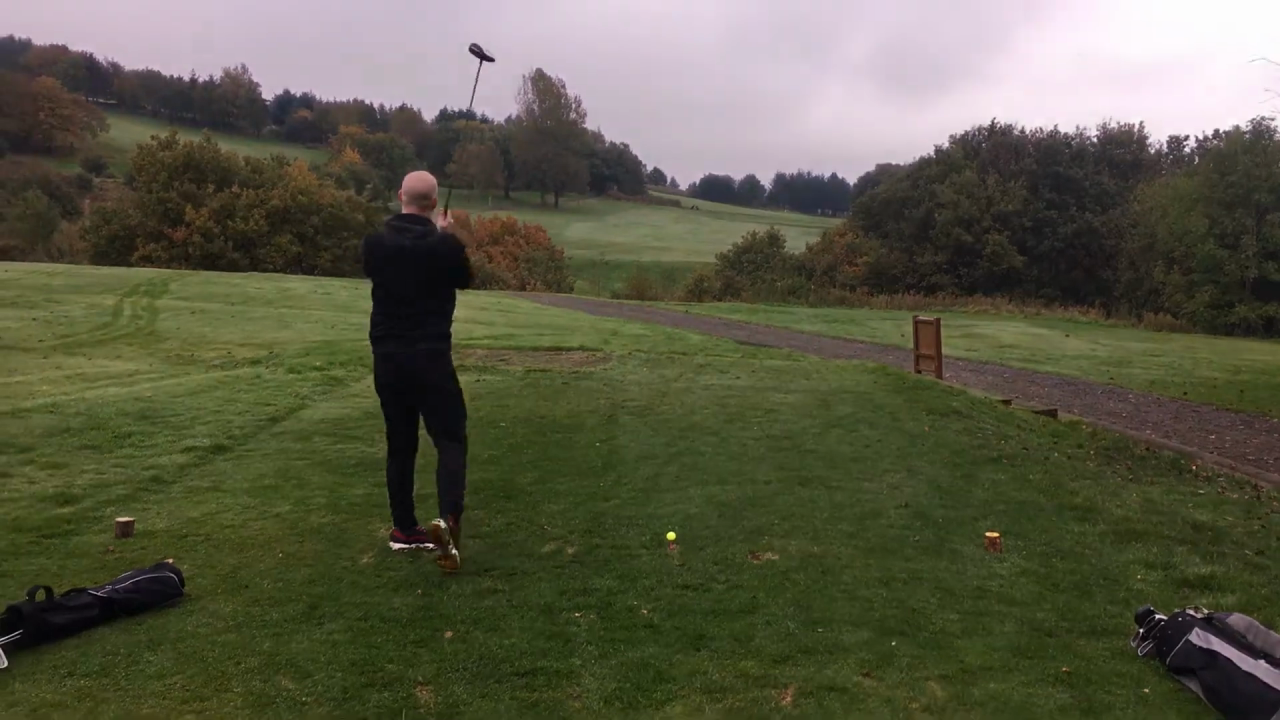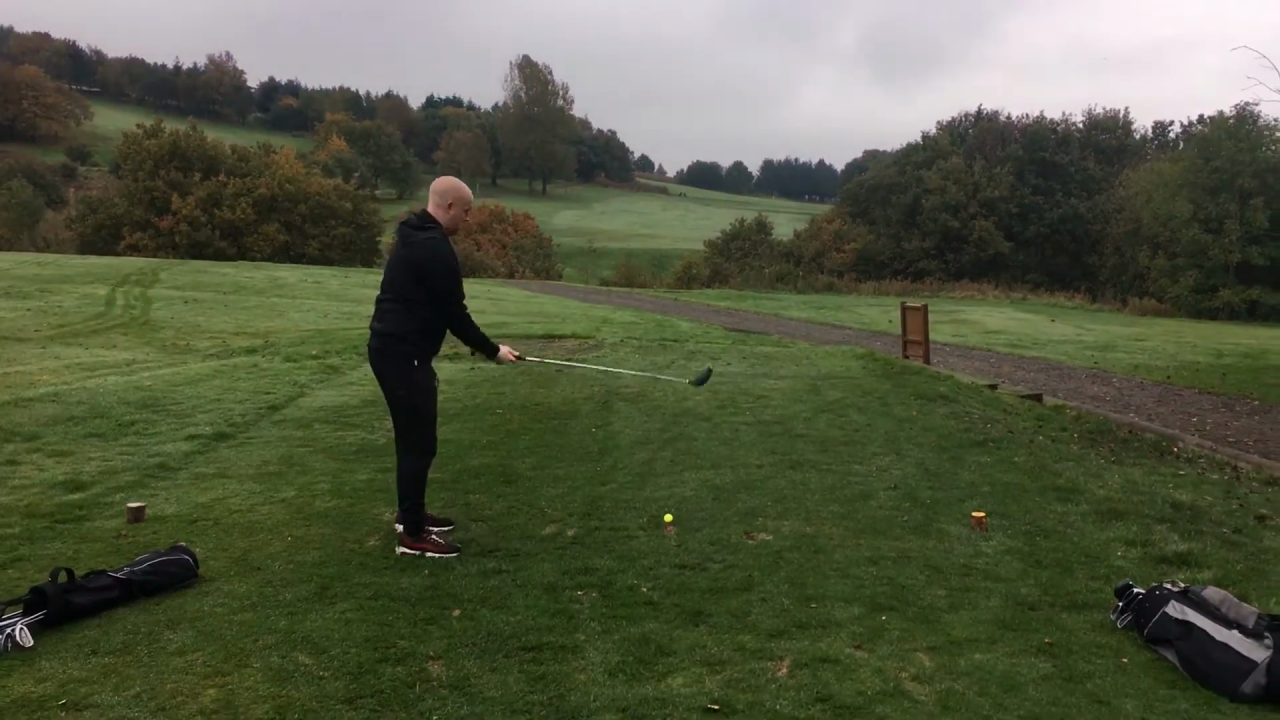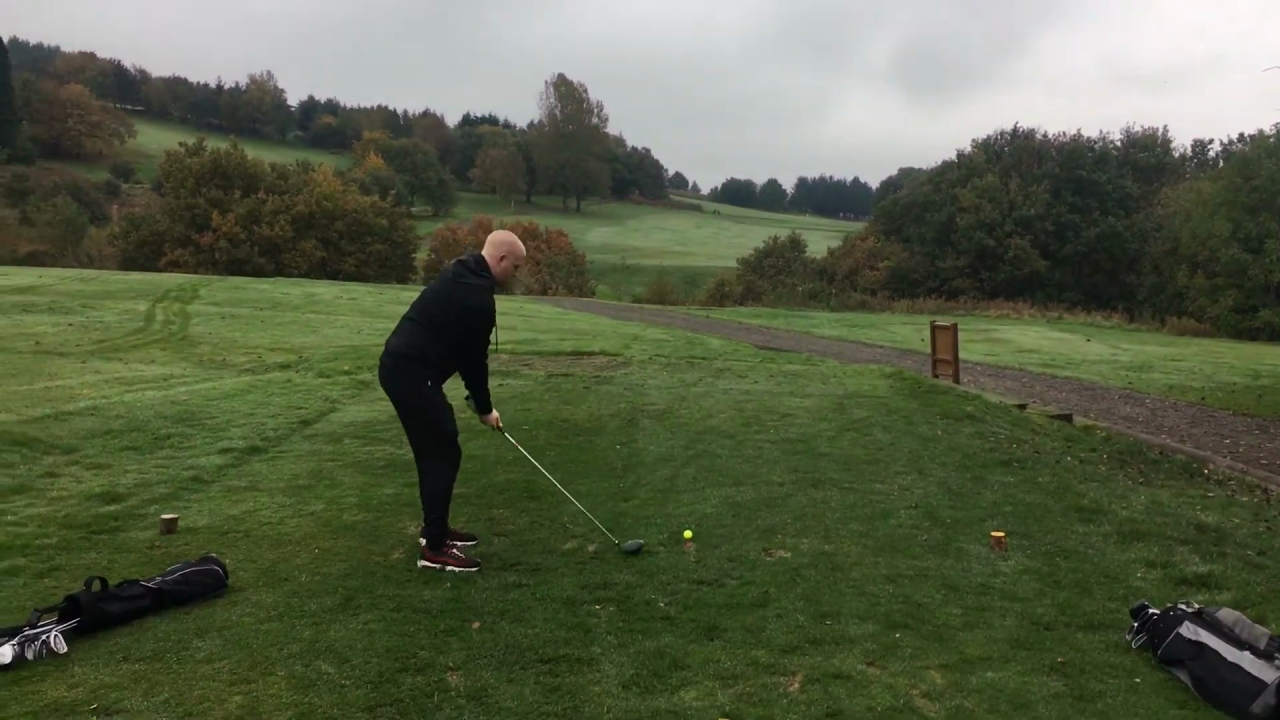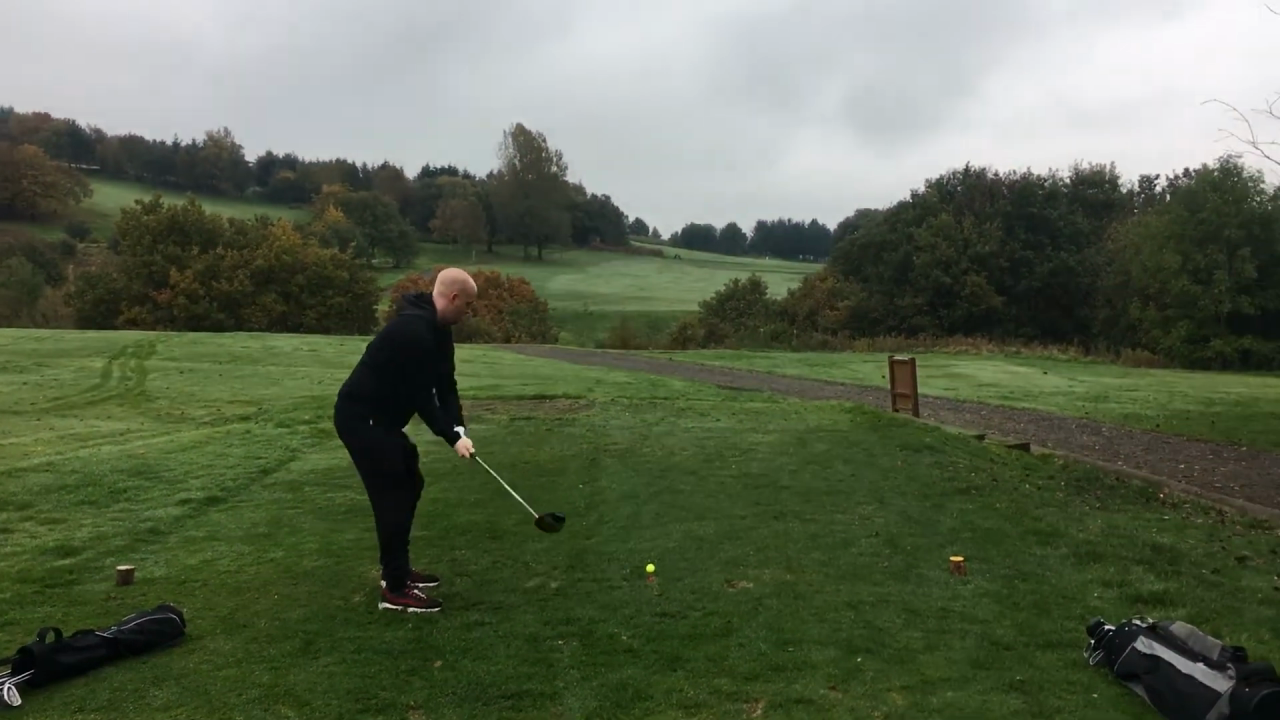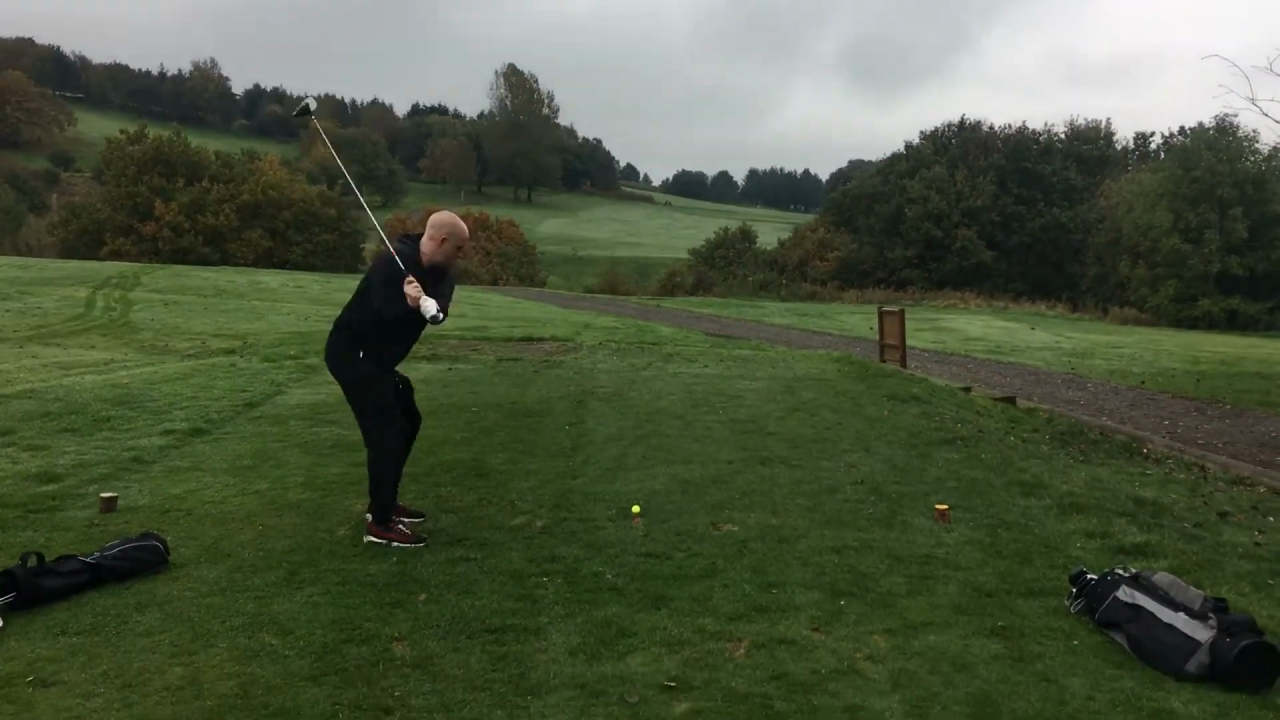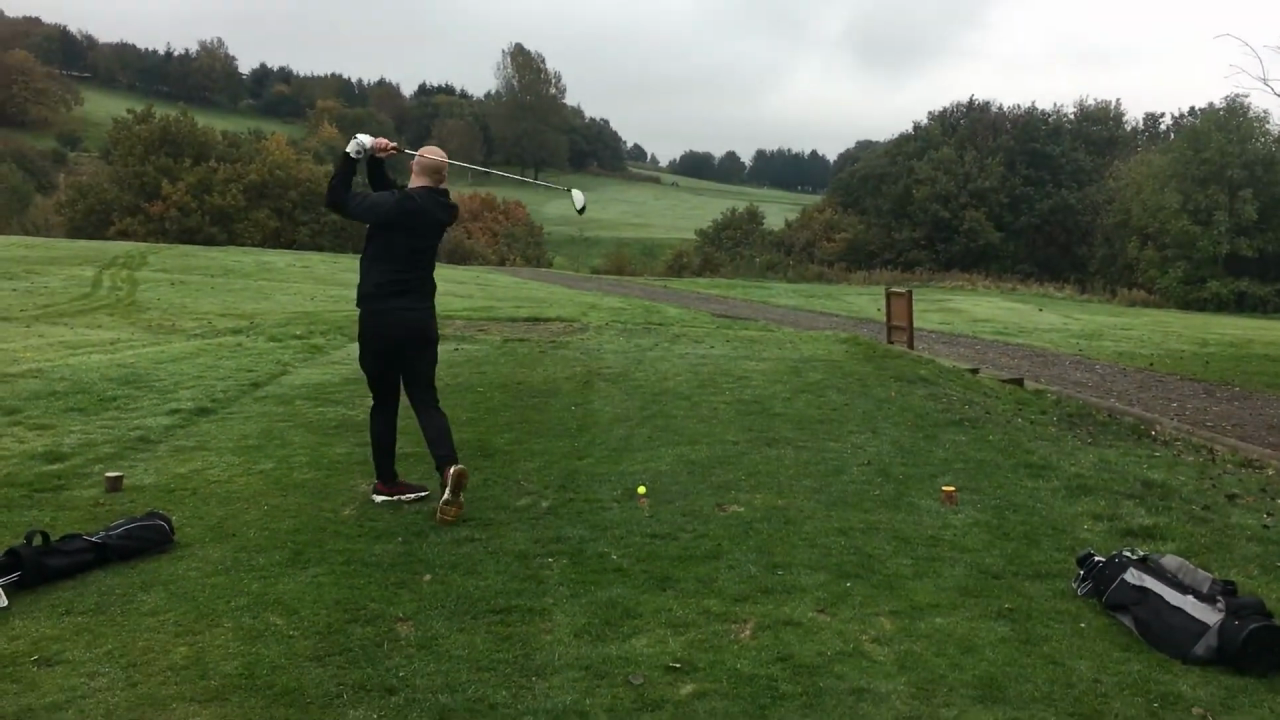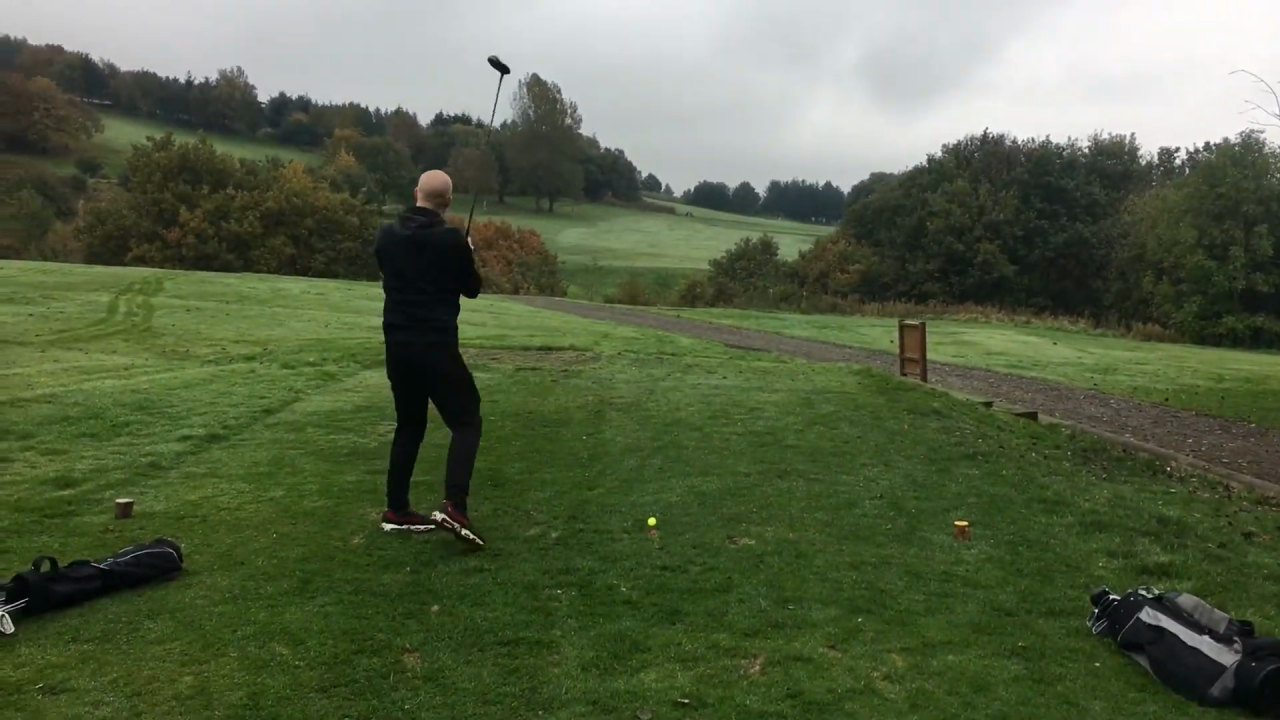
dt=0.7s
person 1, frame 1
left shoulder: (375, 244)
right shoulder: (443, 245)
right elbow: (463, 279)
left hip: (387, 357)
right hip: (428, 357)
left knee: (400, 444)
right knee: (451, 437)
left ankle: (404, 527)
right ankle: (447, 517)
person 1, frame 2
left shoulder: (414, 238)
right shoulder: (435, 249)
right elbow: (454, 315)
left wrist: (484, 345)
right wrist: (492, 350)
left hip: (391, 346)
right hip: (403, 353)
left knee: (413, 435)
right knee: (419, 440)
left ankle: (410, 513)
right ankle: (413, 534)
person 1, frame 3
left shoulder: (461, 276)
right shoulder: (477, 297)
right elbow: (474, 358)
left wrist: (478, 400)
right wrist: (485, 408)
left hip: (402, 364)
right hip: (412, 373)
left knee: (434, 451)
right knee: (443, 454)
left ankle: (435, 527)
right ankle: (435, 547)
person 1, frame 4
left shoulder: (435, 328)
right shoulder: (415, 329)
left elbow: (445, 384)
right elbow: (420, 394)
left wrist: (458, 429)
right wrist: (452, 438)
left hip: (377, 415)
right hip: (362, 416)
left knee: (408, 486)
right knee: (393, 495)
left ankle: (397, 569)
right ankle: (395, 589)
person 1, frame 5
left shoulder: (440, 274)
right shoulder: (395, 264)
left elbow: (439, 311)
right elbow: (383, 316)
left wrist: (425, 305)
right wrist: (412, 305)
left hip: (372, 355)
right hip: (354, 354)
left knee: (406, 422)
right knee: (388, 431)
left ankle: (382, 503)
right ankle: (381, 522)
person 1, frame 6
left shoulder: (397, 206)
right shoulder: (442, 211)
left elbow: (335, 199)
left wrist: (358, 147)
right wrist: (374, 157)
left hip: (379, 317)
right hip: (419, 318)
left knee: (384, 401)
right knee: (425, 400)
left ankle: (386, 482)
right ankle: (449, 467)
person 1, frame 7
left shoulder: (387, 235)
right shoulder: (449, 238)
right elbow: (470, 288)
right wrist: (467, 257)
left hip: (397, 344)
right hip: (435, 344)
left knee: (408, 425)
right knee: (466, 421)
left ankle: (396, 509)
right ankle: (453, 507)
